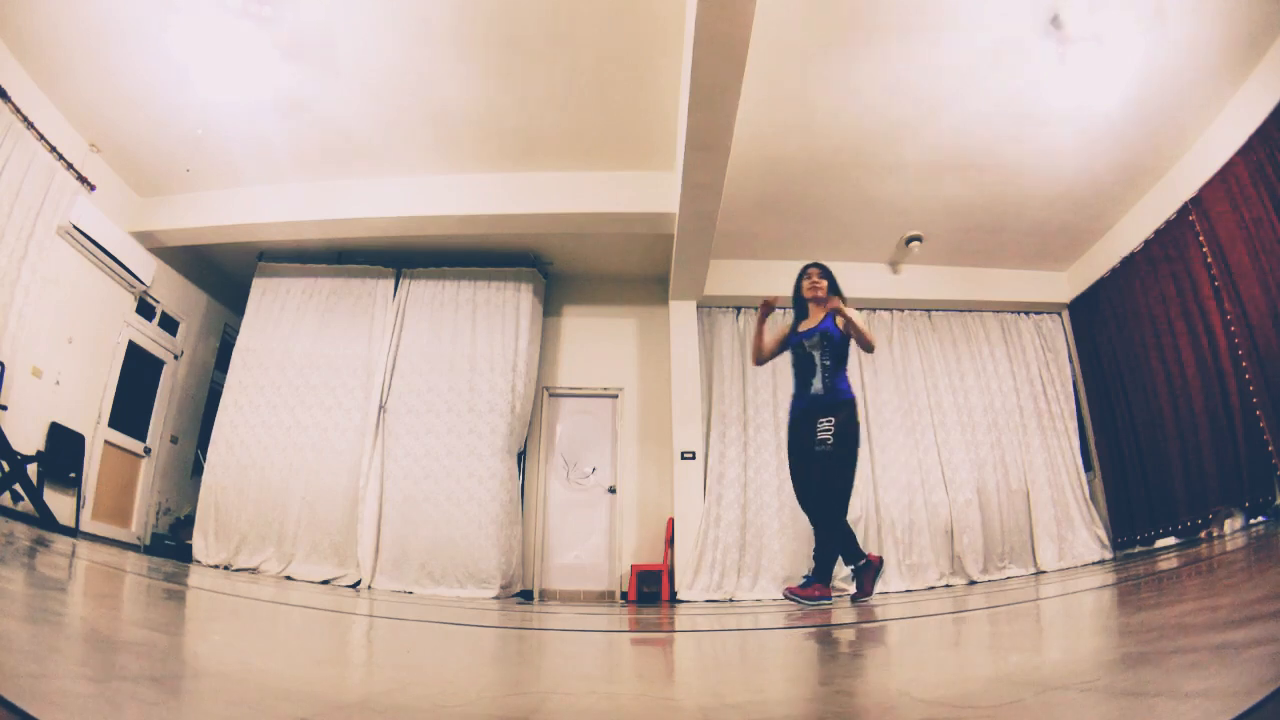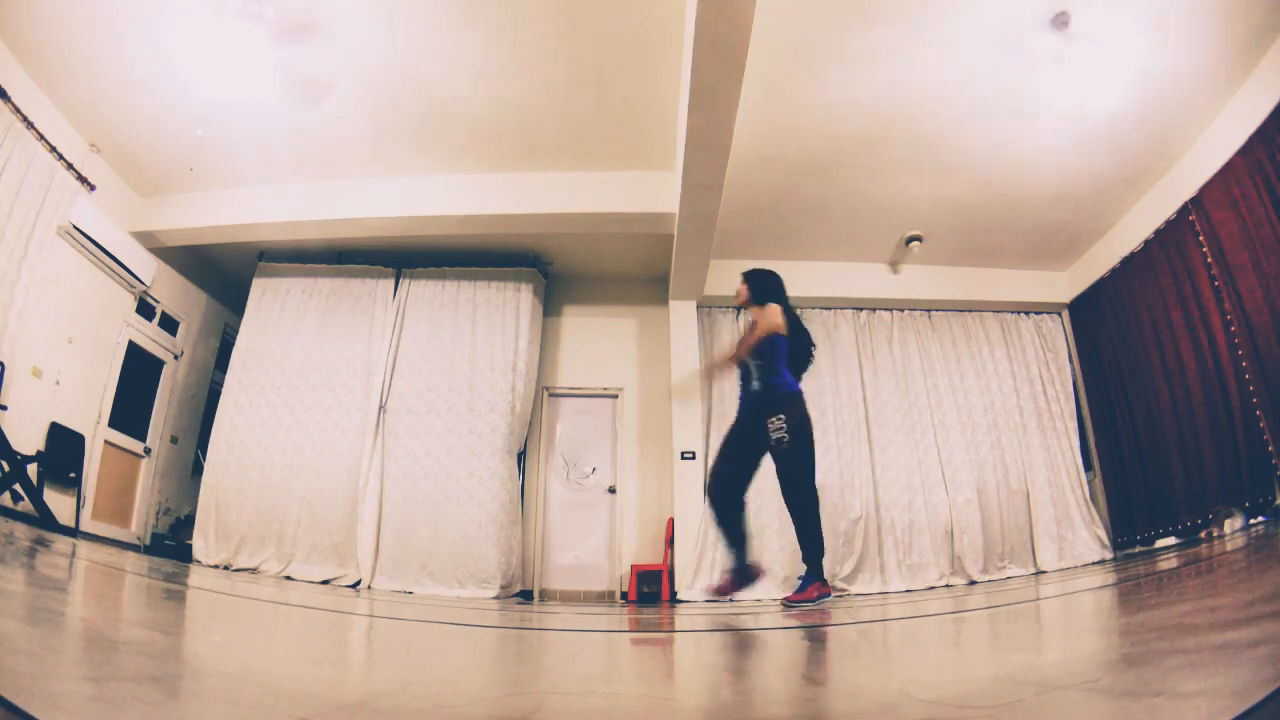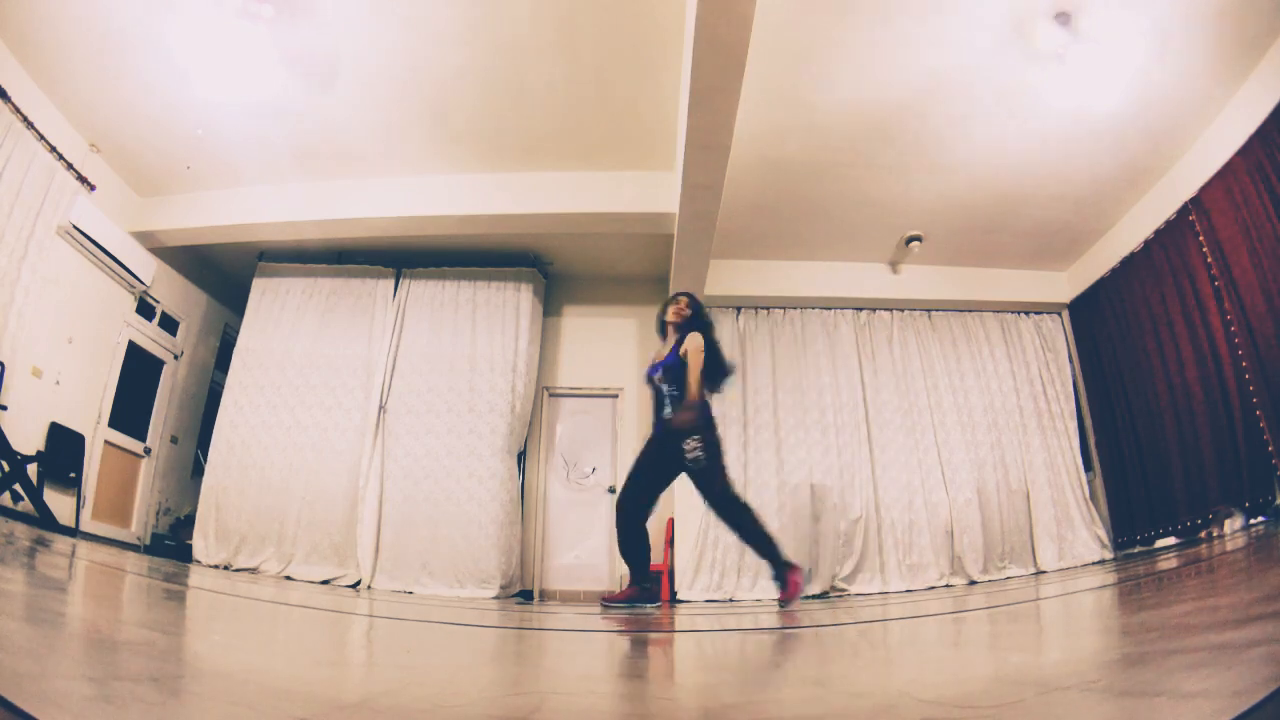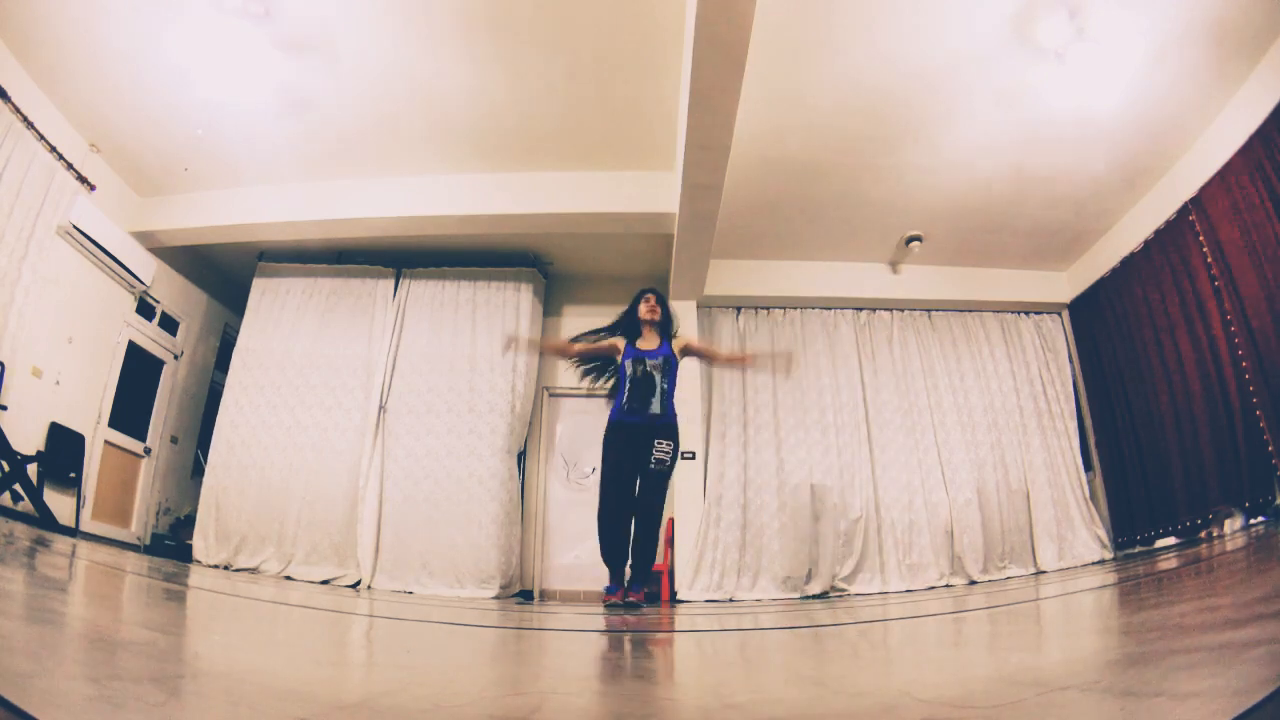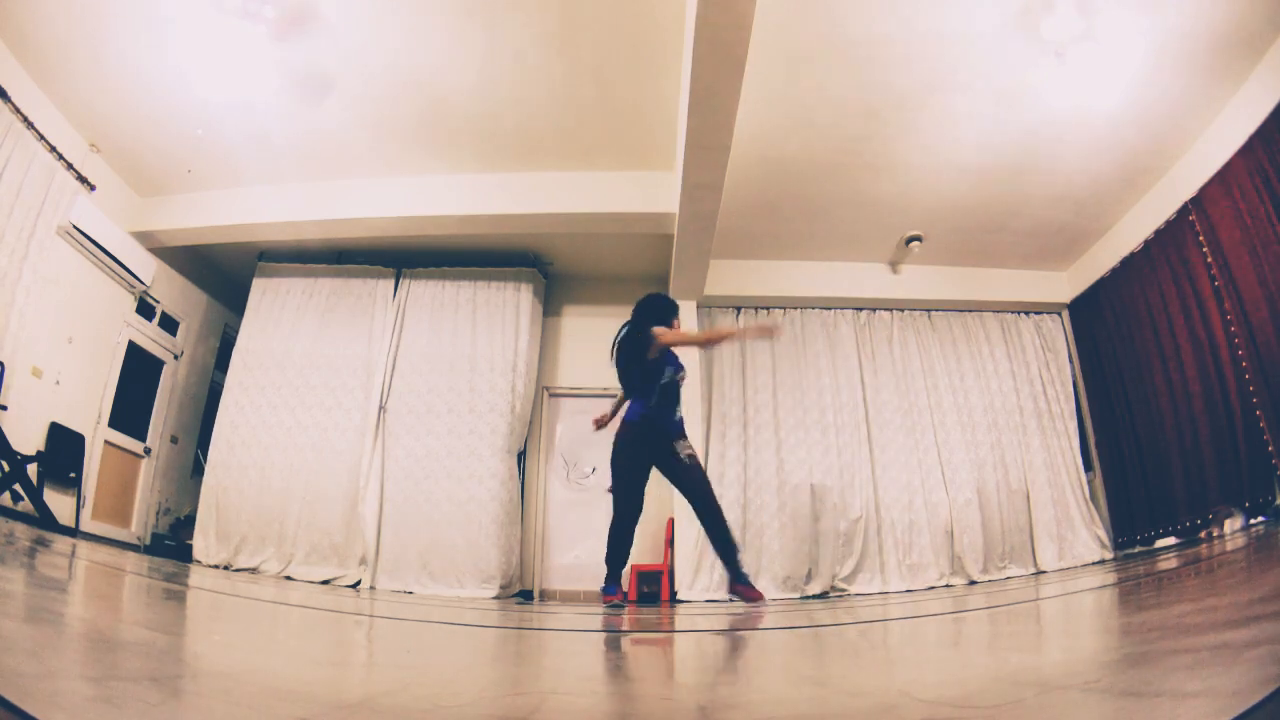
dt=0.4s
person 1, frame 1
left shoulder: (841, 317)
right shoulder: (793, 329)
left elbow: (869, 345)
right elbow: (759, 359)
left wrist: (846, 315)
right wrist: (761, 321)
left hip: (836, 413)
right hip: (802, 415)
left knee: (830, 497)
right knee: (809, 497)
left ankle: (821, 580)
right ankle: (862, 562)
person 1, frame 2
left shoulder: (772, 311)
right shoulder: (754, 325)
left elbow: (739, 352)
left wrist: (705, 374)
left hip: (783, 408)
right hip: (750, 415)
left knee: (798, 493)
right knee: (721, 488)
left ankle: (816, 580)
right ankle: (741, 565)
person 1, frame 3
left shoulder: (693, 340)
right shoulder: (660, 353)
left elbow: (695, 378)
left wrist: (690, 408)
left hip: (692, 433)
right hip: (663, 436)
left knee: (725, 503)
right knee: (629, 505)
left ankle: (784, 570)
right ankle: (642, 585)
person 1, frame 4
left shoulder: (676, 345)
right shoulder: (620, 344)
left elbow: (721, 355)
right elbow: (572, 350)
left wrist: (749, 358)
right wrist: (535, 344)
left hip: (661, 432)
right hip: (622, 432)
left knee: (649, 508)
right knee: (613, 508)
left ankle: (638, 584)
right ankle: (616, 582)
person 1, frame 5
left shoulder: (655, 346)
right shoulder: (653, 336)
left elbow: (635, 386)
right elbow: (704, 338)
left wrist: (612, 413)
right wrist: (749, 330)
left hip: (670, 435)
right hip: (639, 435)
left knee: (706, 502)
right knee: (627, 510)
left ankle: (736, 576)
right ankle: (612, 583)
